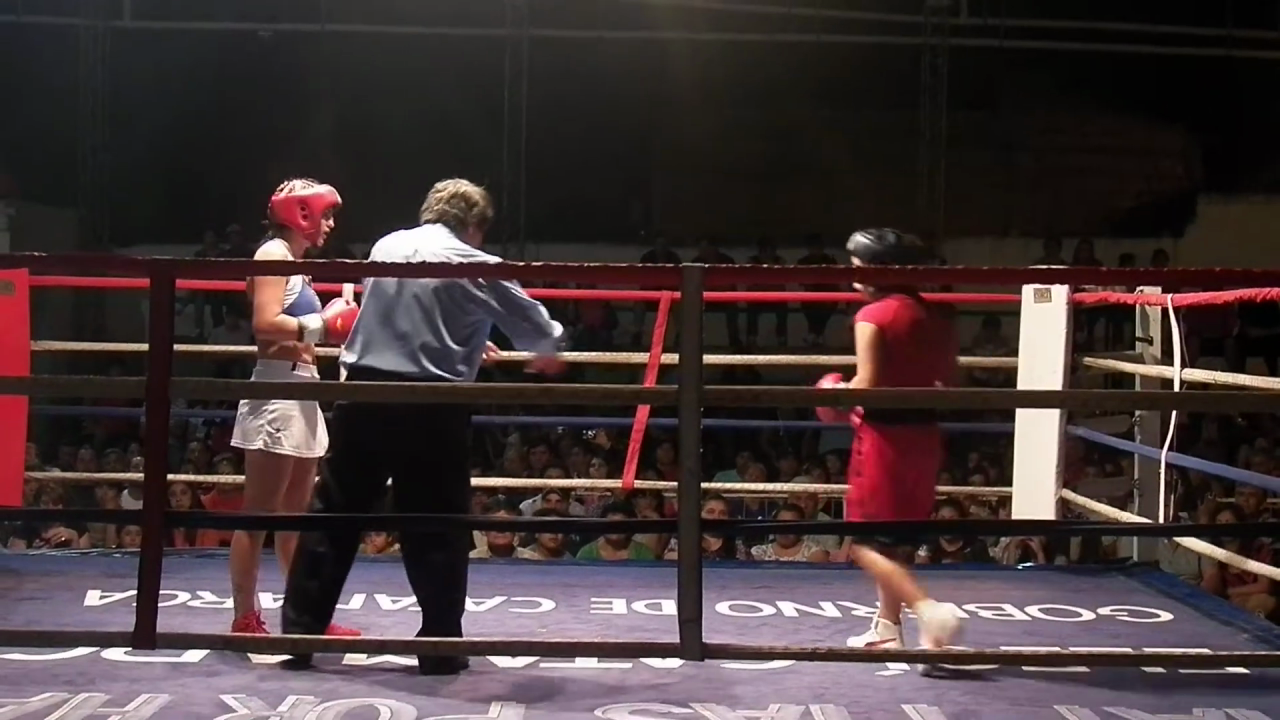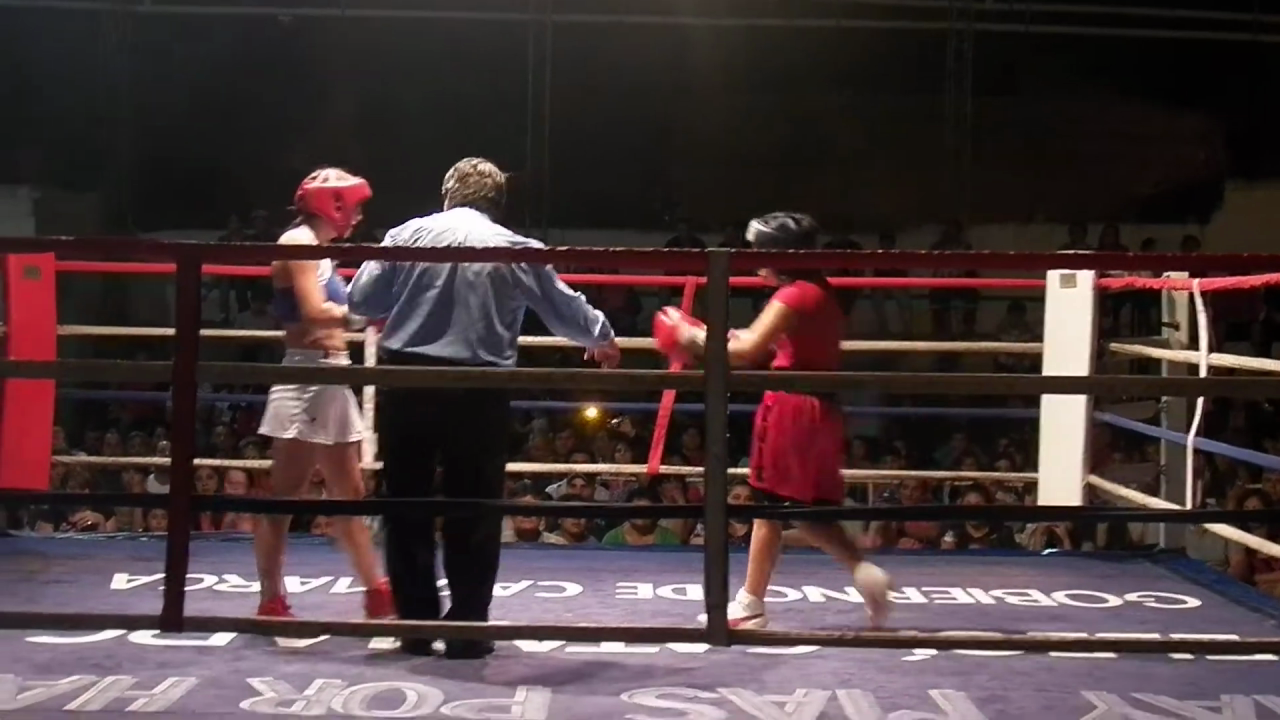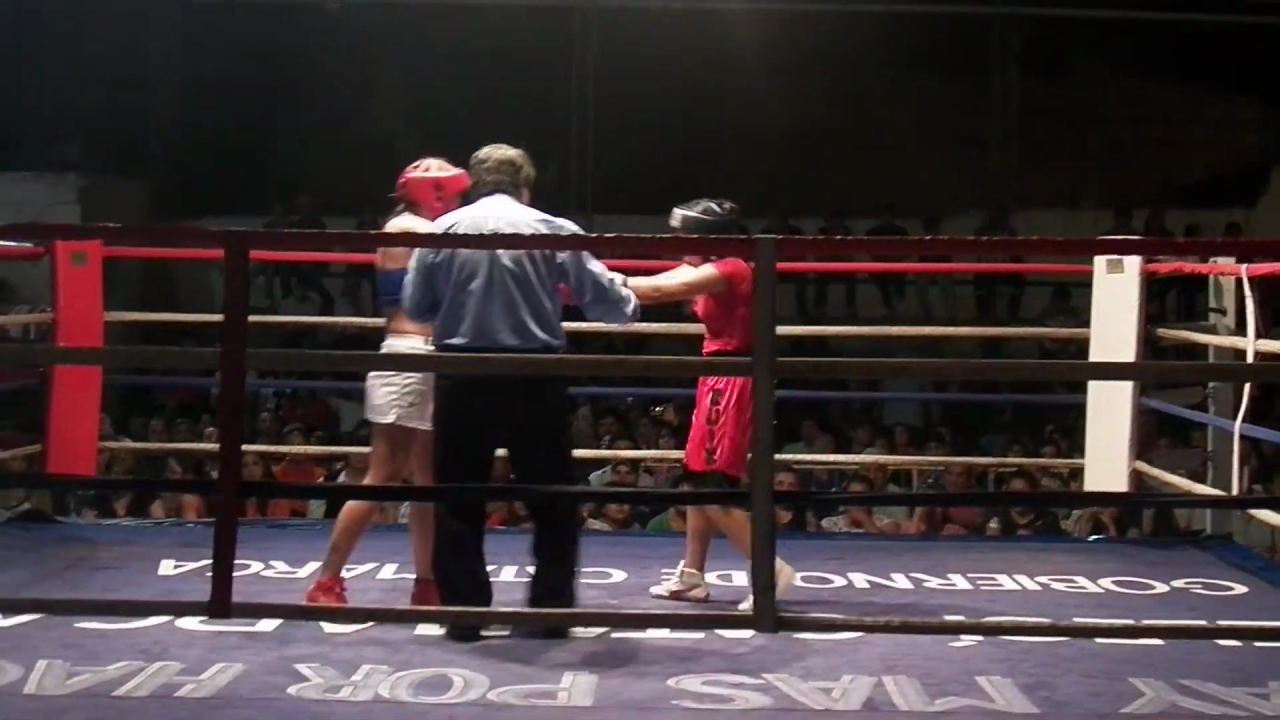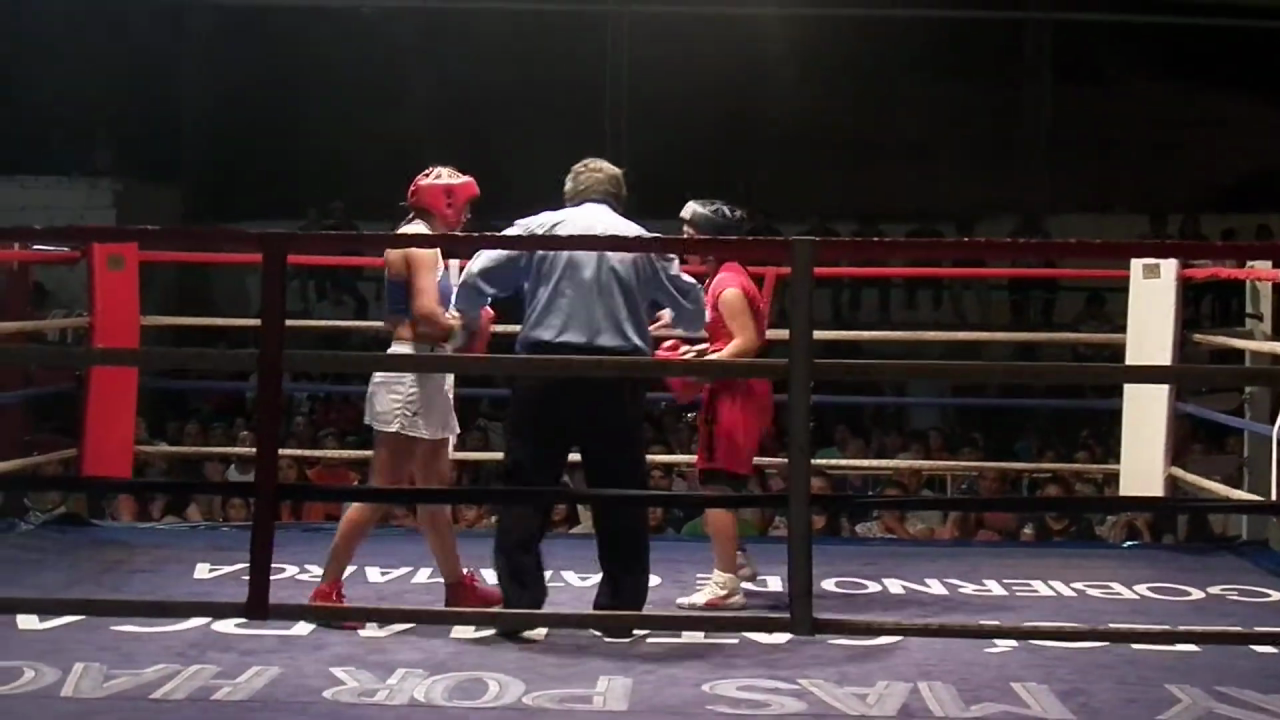
dt=0.5s
person 1, frame 1
left shoulder: (385, 247)
right shoulder: (476, 267)
right elbow: (540, 332)
right wrist: (547, 352)
left hip: (364, 396)
right hip: (430, 408)
left knee: (335, 514)
right knee: (439, 527)
left ankle: (300, 631)
right ankle: (441, 642)
person 1, frame 2
left shoulder: (407, 235)
right shoulder: (518, 251)
left elbow: (361, 299)
right elbow: (568, 312)
right wrist: (603, 339)
left hip: (406, 384)
right hip: (477, 393)
left knee: (407, 508)
right knee: (473, 513)
left ankle: (417, 625)
right ankle: (466, 629)
person 1, frame 3
left shoulder: (442, 231)
right shoulder: (554, 231)
left elbow: (416, 307)
right elbow: (602, 295)
right wrist: (631, 308)
left hip: (463, 378)
right hip: (534, 379)
left knee: (459, 499)
right knee: (552, 497)
left ankle: (463, 612)
right ankle: (552, 605)
person 1, frame 4
left shoulder: (537, 229)
right shoulder: (643, 243)
left elbow: (477, 277)
right elbow: (690, 306)
left wrist: (464, 317)
right wrist: (691, 322)
left hip: (547, 375)
right hip: (616, 380)
left knee: (525, 491)
right knee: (620, 498)
left ankle: (519, 606)
right ankle: (620, 609)
person 2, frame 1
left shoulder: (296, 265)
right shoulder: (274, 254)
left elbow: (302, 330)
right elbow: (265, 324)
left wrist: (336, 319)
right wrist: (321, 325)
left knee: (296, 513)
right knee: (260, 512)
right ankle: (244, 621)
person 2, frame 2
left shoulder: (318, 251)
right shoulder: (297, 243)
left elbow: (330, 312)
right elbow: (317, 313)
left hip: (330, 382)
right hip: (307, 380)
left knee: (350, 492)
right knee: (285, 496)
left ankle: (378, 595)
right ankle: (271, 605)
person 2, frame 3
left shoulder: (410, 233)
right shoulder: (411, 229)
right hip: (408, 361)
left knee: (429, 482)
right knee: (381, 479)
left ankle: (427, 586)
right ankle: (327, 584)
person 2, frame 4
left shoulder: (415, 241)
right shoulder: (422, 241)
right elbow: (427, 313)
left wrist: (448, 323)
right wrist: (461, 331)
left hip: (420, 374)
right hip: (411, 374)
left knee: (435, 488)
right knee: (383, 489)
left ankle: (459, 586)
right ankle: (326, 589)
person 3, frame 1
left shoulder: (873, 317)
right shoulder: (933, 317)
left elbow: (866, 386)
right elbow: (948, 385)
left hip: (885, 435)
right hip: (924, 434)
left knee: (863, 543)
right knee: (893, 532)
left ankle: (931, 611)
right ankle: (886, 628)
person 3, frame 2
left shoulder: (795, 294)
right shoulder: (817, 290)
left elbow: (747, 350)
left wrist: (693, 337)
right wrist: (712, 335)
left hip: (792, 405)
right hip: (820, 405)
left knee: (769, 510)
right knee: (813, 510)
left ankle: (750, 607)
right ankle: (866, 574)
person 3, frame 3
left shoulder: (726, 271)
right shoulder: (714, 270)
left elbow: (656, 291)
right elbow: (658, 283)
left hip: (731, 385)
right hip: (720, 383)
left knee: (713, 487)
right knee: (698, 483)
left ankle: (771, 571)
right ankle: (691, 577)
person 3, frame 4
left shoulder: (726, 282)
right shoulder: (722, 276)
left elbow: (747, 342)
left wrist: (699, 362)
right wrist: (687, 347)
left hip: (736, 390)
right hip: (740, 387)
left knee: (715, 483)
right knee: (726, 481)
left ankle: (724, 585)
right ankle: (734, 560)
